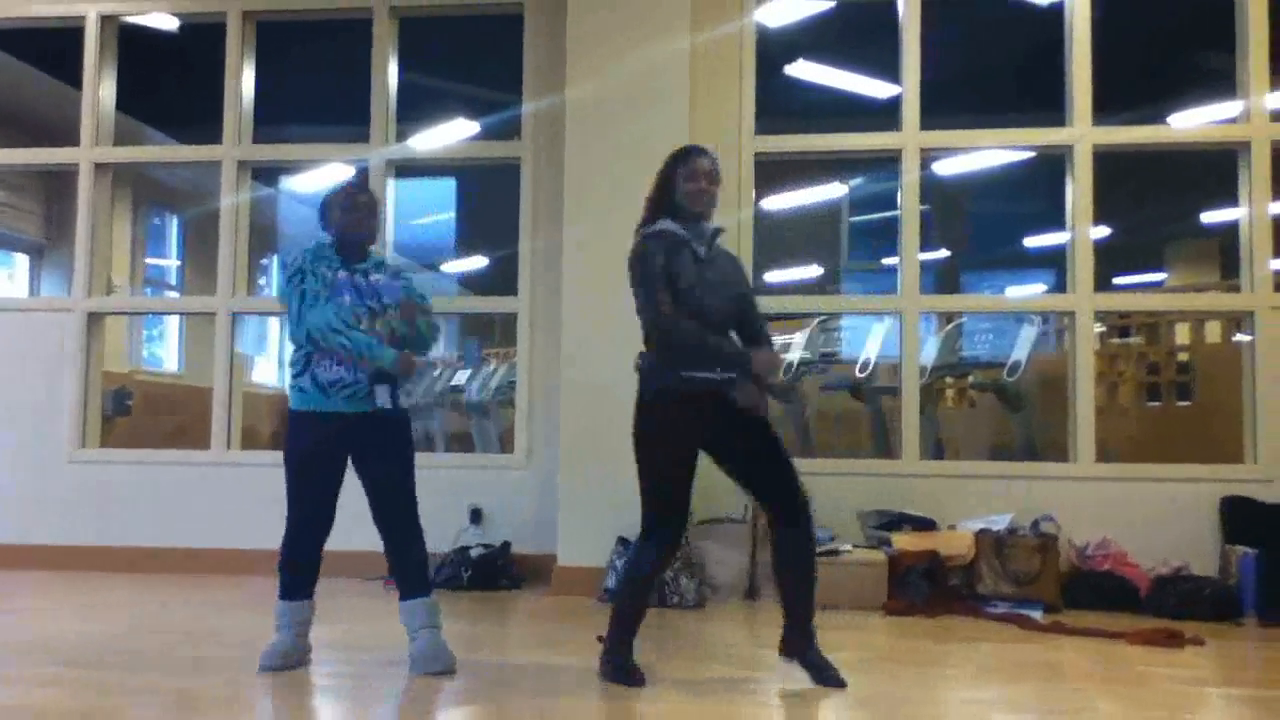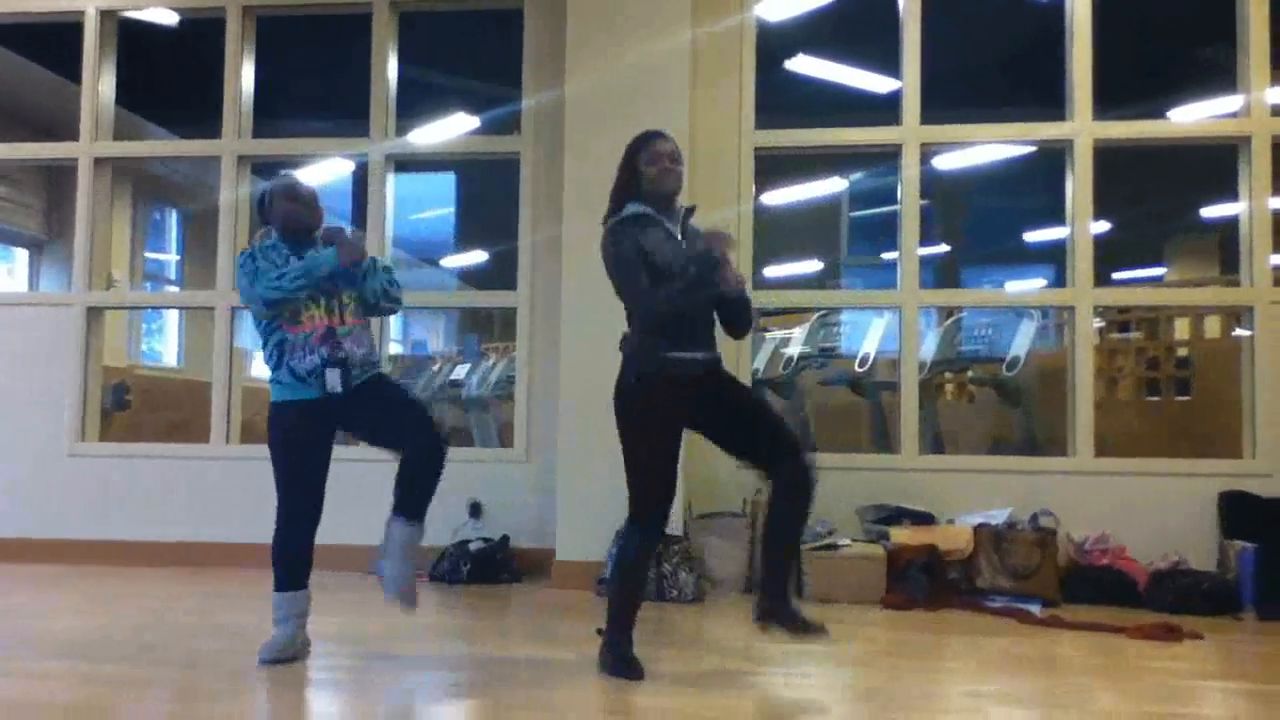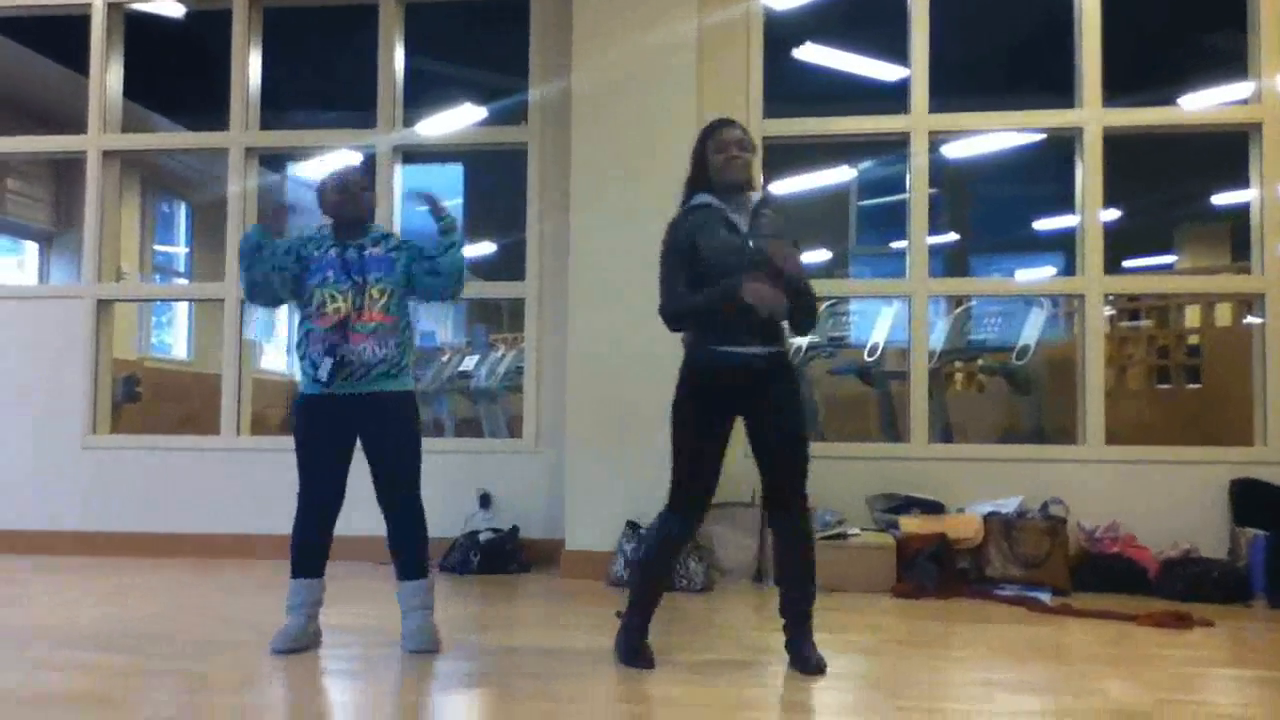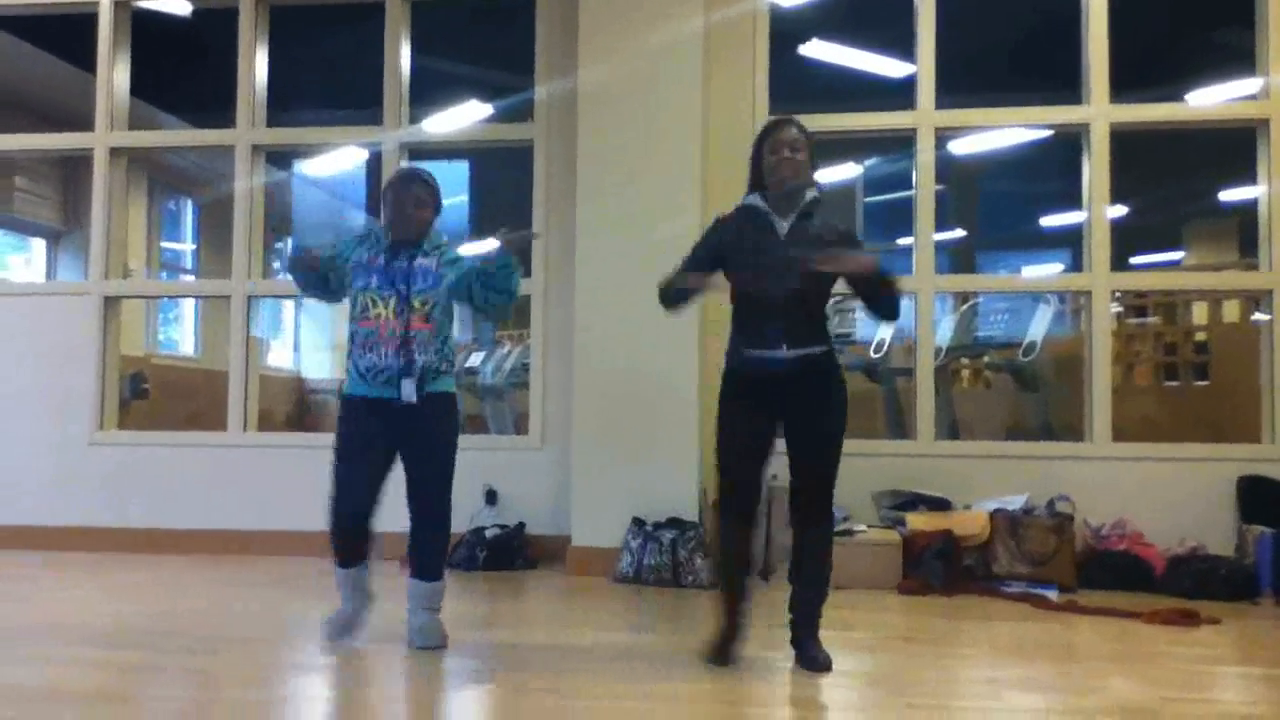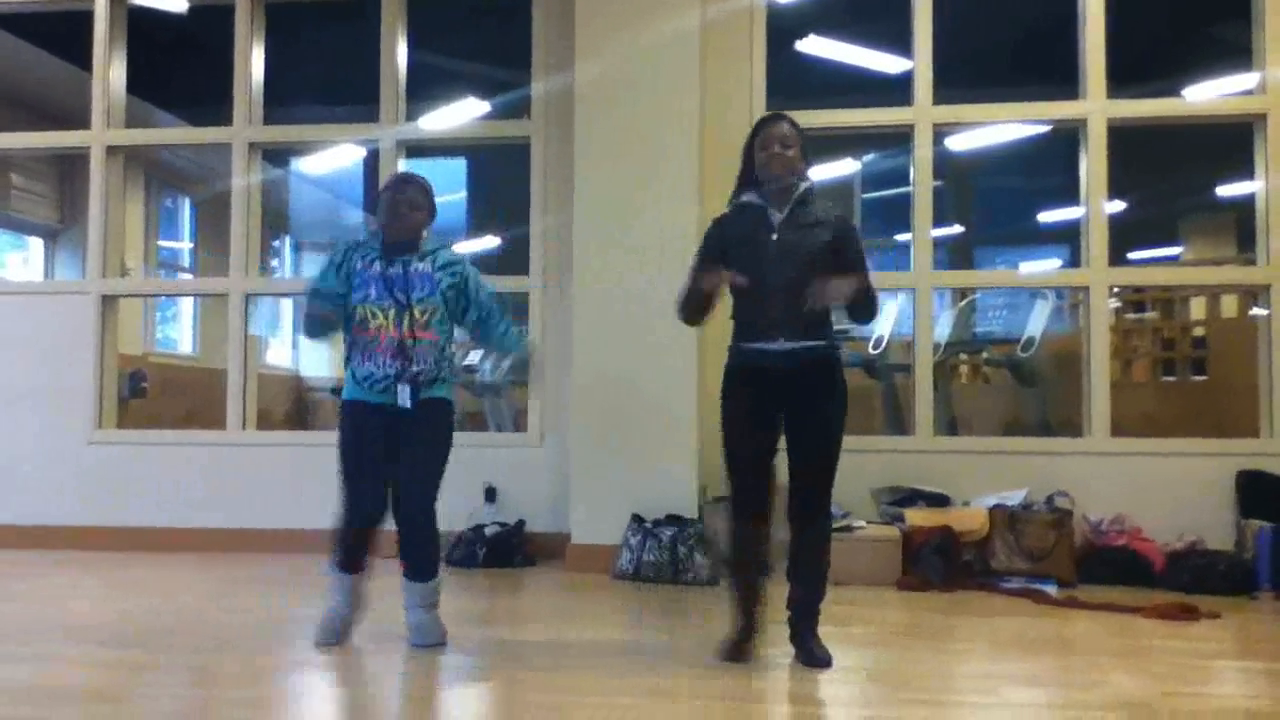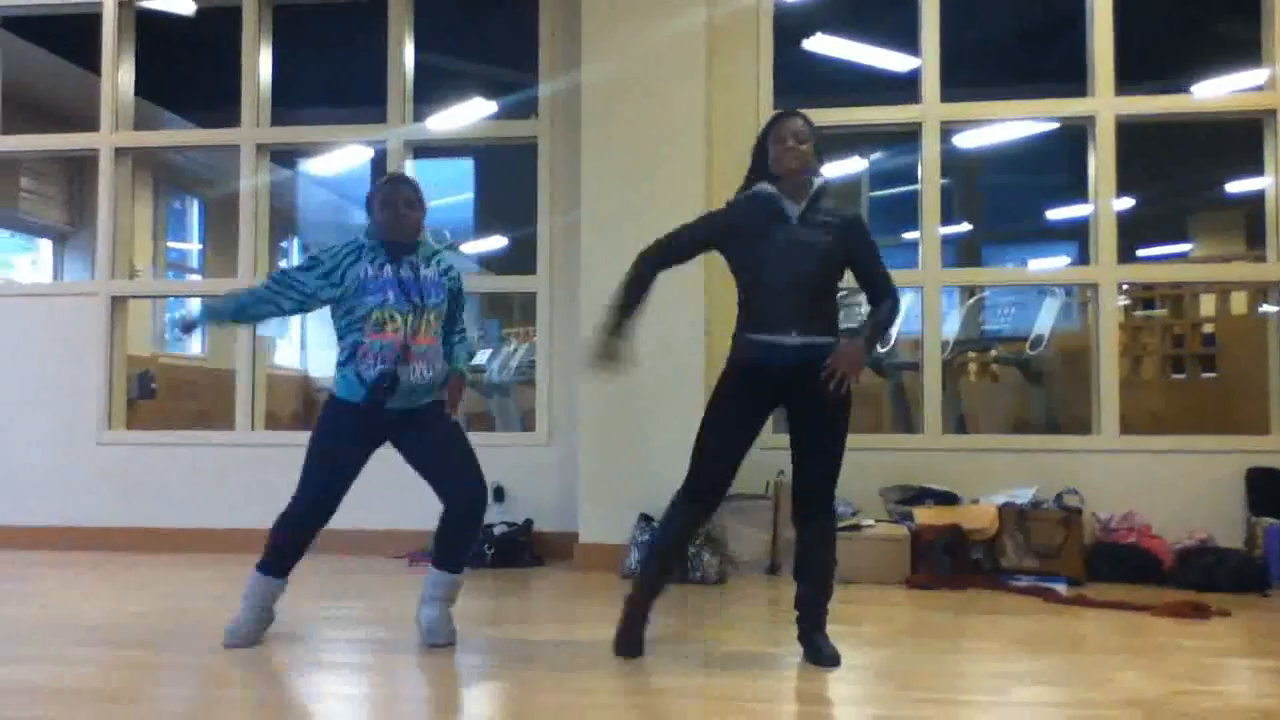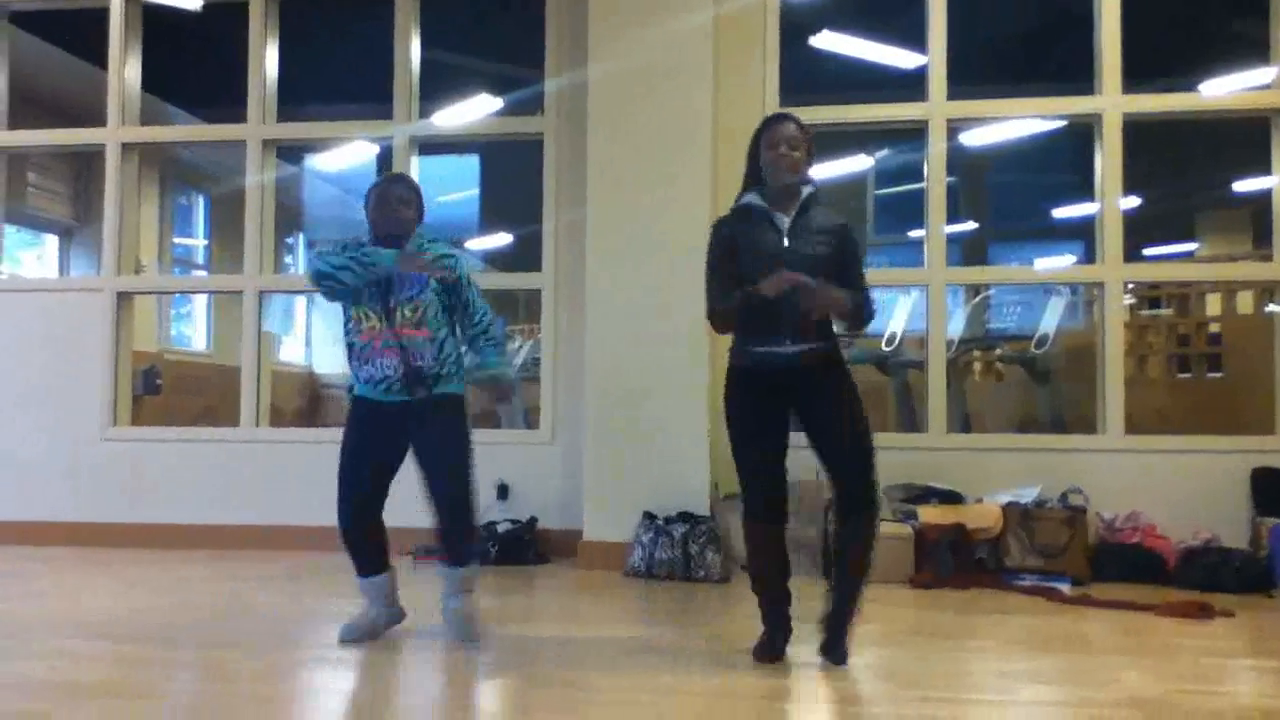
dt=0.4s
person 1, frame 1
left shoulder: (724, 259)
right shoulder: (652, 251)
left elbow: (754, 334)
right elbow: (662, 330)
left wrist: (752, 381)
right wrist: (739, 357)
left hip: (726, 401)
right hip: (669, 403)
left knee: (791, 509)
right knee: (663, 530)
left ankle: (800, 640)
right ankle: (617, 647)
person 1, frame 2
left shoulder: (700, 239)
right shoulder: (624, 237)
left elbow: (739, 326)
right elbow: (650, 309)
left wrist: (733, 289)
right wrist: (705, 270)
left hip: (707, 377)
right hip: (651, 384)
left knee: (792, 468)
right knee: (649, 514)
left ankle: (775, 599)
right ankle: (616, 642)
person 1, frame 3
left shoulder: (777, 230)
right shoulder: (688, 228)
left elbow: (805, 320)
right elbow: (673, 311)
left wrist: (792, 277)
right wrist: (739, 292)
left hip: (771, 376)
right hip: (708, 377)
left knee: (789, 504)
right knee: (687, 505)
left ankle: (799, 635)
right ankle: (634, 627)
person 1, frame 4
left shoulder: (833, 234)
right shoulder: (731, 229)
left elbow: (887, 311)
right elbow: (670, 296)
left wrist: (870, 269)
right wrist: (688, 281)
left hip: (815, 380)
right hip: (748, 381)
left knee: (814, 508)
right knee: (737, 505)
left ankle: (806, 633)
right ankle: (730, 623)
person 1, frame 5
left shoulder: (832, 226)
right shoulder: (729, 228)
left elbow: (866, 311)
right elbow: (689, 312)
left wrist: (851, 289)
right wrist: (706, 288)
left hip: (816, 374)
right hip: (749, 374)
left knee: (812, 503)
right knee: (750, 501)
left ankle: (805, 629)
right ankle: (746, 621)
person 1, frame 6
left shoulder: (843, 223)
right shoulder: (737, 218)
left elbow: (885, 296)
right elbow: (655, 257)
left wrist: (862, 342)
right wrist: (616, 326)
left hip: (820, 372)
right hip: (752, 367)
left knee: (815, 502)
right knee: (701, 487)
left ankle: (812, 627)
right ankle: (639, 605)
person 1, frame 7
left shoulder: (833, 227)
right shoulder: (733, 227)
left elbow: (864, 311)
right elbow: (720, 316)
left wrist: (840, 304)
right wrist: (760, 290)
left hip: (821, 371)
right hip: (753, 376)
left knee: (859, 497)
right knee: (763, 505)
left ankle: (838, 620)
right ankle: (774, 623)
person 2, frame 1
left shoulder: (391, 276)
right shoulder: (306, 270)
left elbow: (426, 340)
right elbow: (318, 325)
left wrist: (415, 322)
right wrist: (384, 356)
left hip: (381, 412)
right hip: (317, 413)
left knee: (400, 519)
right knee: (307, 522)
left ankle: (425, 635)
right ankle: (292, 635)
person 2, frame 2
left shoulder: (341, 252)
right shoulder: (257, 260)
left elbow: (390, 299)
right elbow: (269, 295)
left wrist: (354, 261)
right wrist: (329, 260)
left hip: (361, 383)
right hip: (297, 399)
left knee: (426, 439)
right knee: (297, 510)
left ankle: (399, 547)
right ankle: (290, 626)
person 2, frame 3
left shoulder: (400, 251)
right shoulder: (302, 251)
left elbow: (445, 285)
right elbow: (264, 290)
left wrist: (446, 228)
right wrist: (261, 237)
left hip: (388, 394)
right hip: (322, 395)
left knee: (402, 501)
right knee: (317, 504)
left ankle: (418, 615)
right ankle: (303, 617)
person 2, frame 4
left shoulder: (451, 261)
right shoulder: (358, 250)
left elbow: (498, 297)
right elbow: (323, 286)
left wrist: (504, 258)
right wrist: (303, 263)
left hip: (430, 400)
right hip: (366, 399)
left knee: (430, 506)
right knee: (350, 503)
left ankle: (424, 610)
right ankle: (354, 596)
person 2, frame 5
left shoulder: (453, 267)
right shoulder: (354, 262)
left elbow: (488, 320)
right elbow: (320, 309)
left wrist: (520, 347)
right wrist: (320, 317)
left hip: (429, 404)
right hip: (367, 404)
left knee: (415, 507)
right knee: (363, 506)
left ankle: (422, 608)
right ankle: (345, 597)
person 2, frame 6
left shoulder: (444, 268)
right shoulder: (343, 261)
left elbow: (456, 328)
right elbow: (281, 291)
left wrist: (457, 370)
right wrist: (211, 312)
left hip: (423, 406)
right hip: (355, 405)
left knee: (470, 495)
right knee: (310, 506)
left ankle: (436, 605)
right ankle: (258, 603)
person 2, frame 7
left shoulder: (445, 260)
right shoulder: (351, 255)
left elbow: (480, 323)
right elbow: (325, 275)
left wrist: (496, 370)
right wrist: (394, 261)
left hip: (437, 401)
right hip: (373, 403)
left knee: (452, 496)
right knee: (354, 508)
left ankle: (457, 596)
right ankle: (381, 604)
